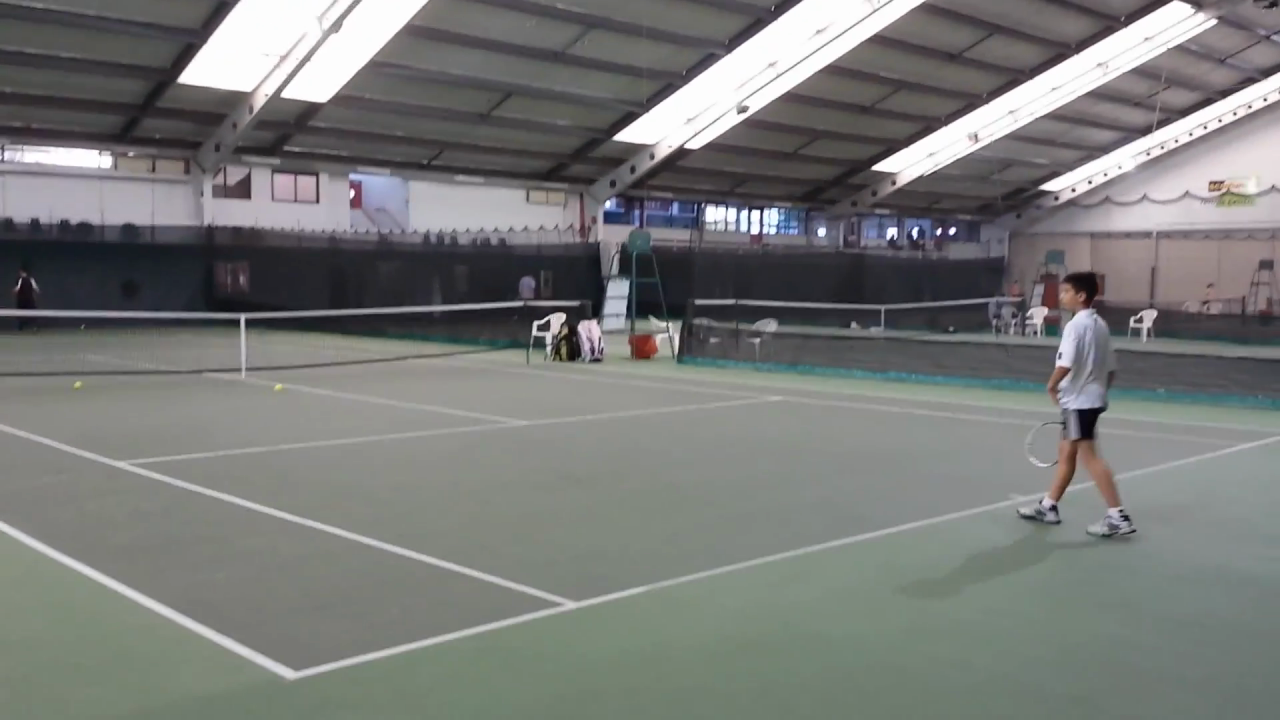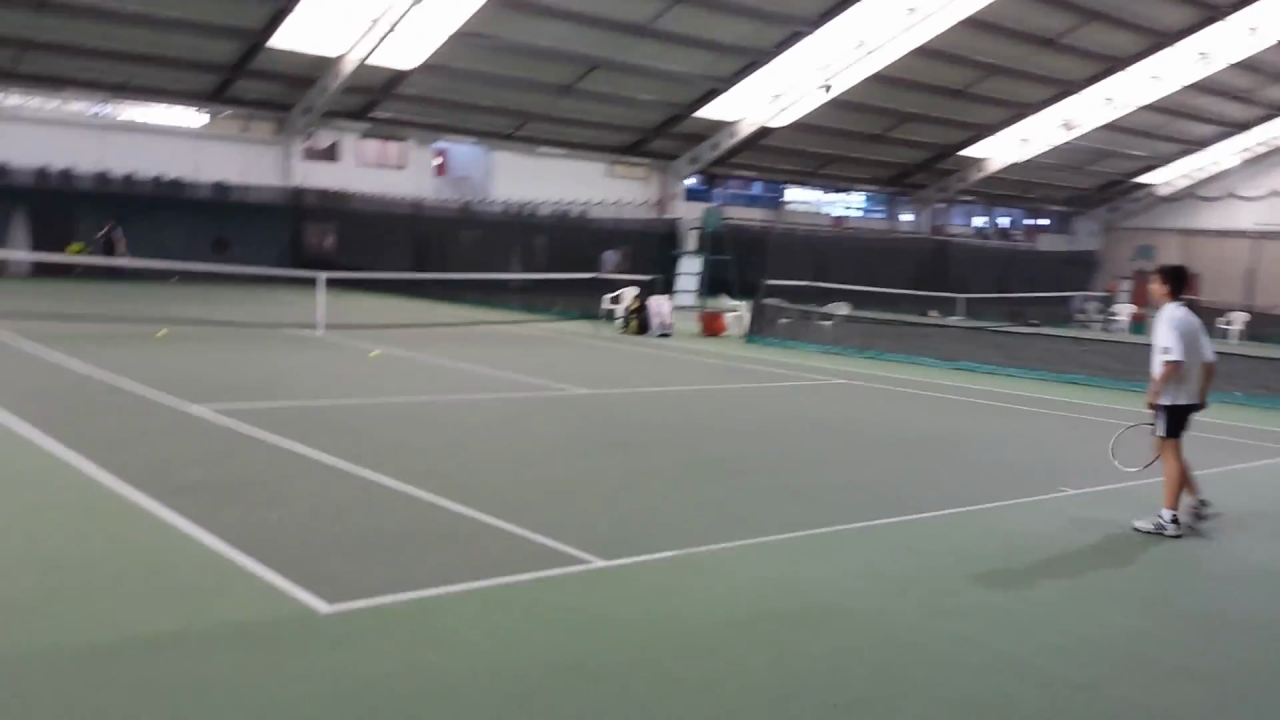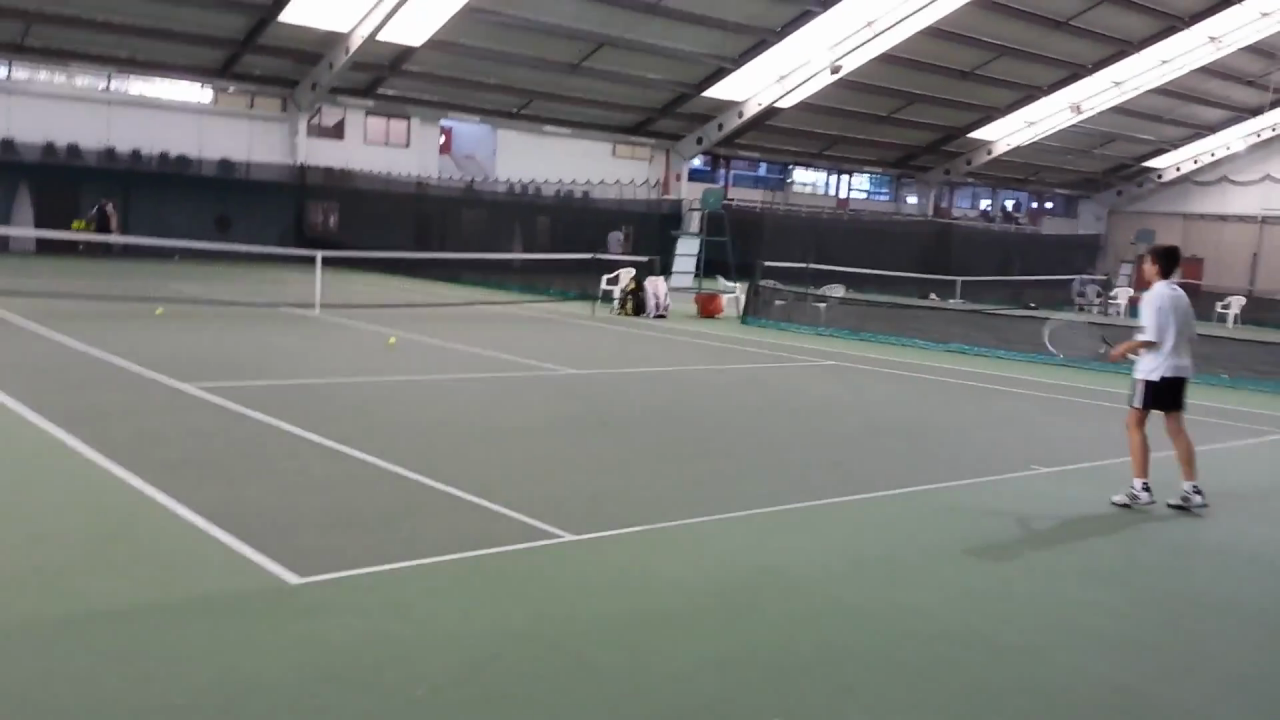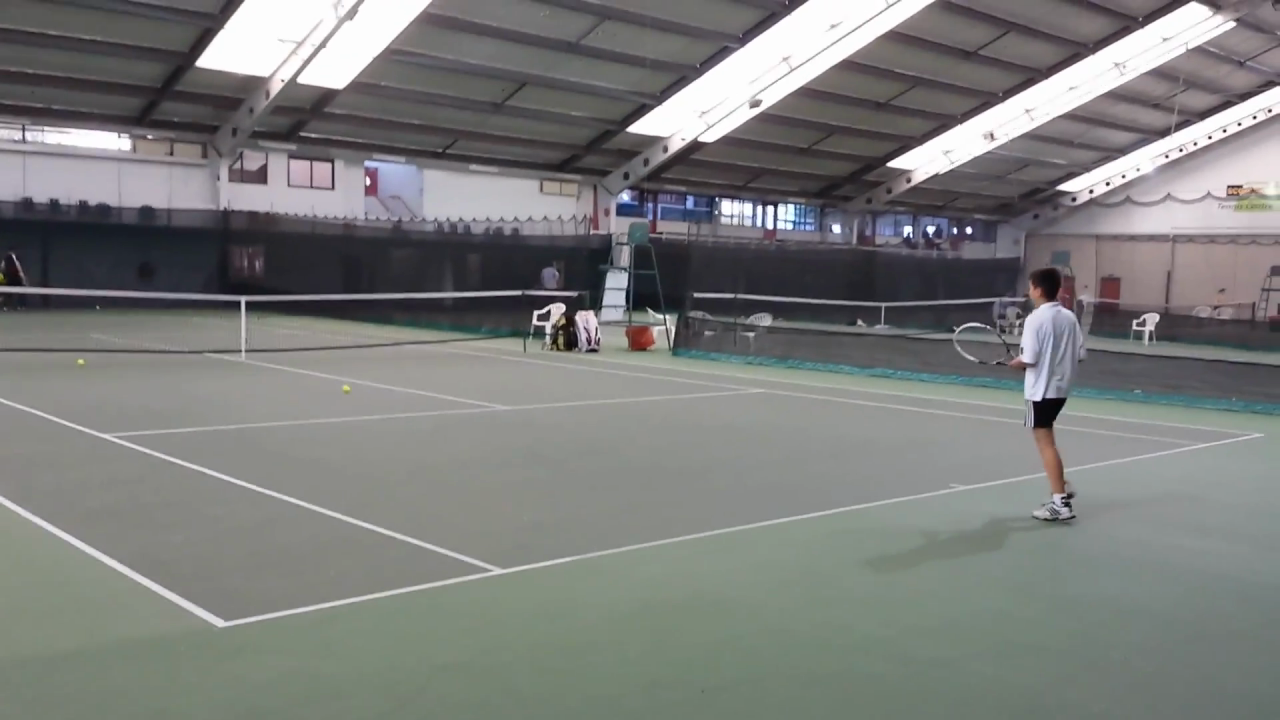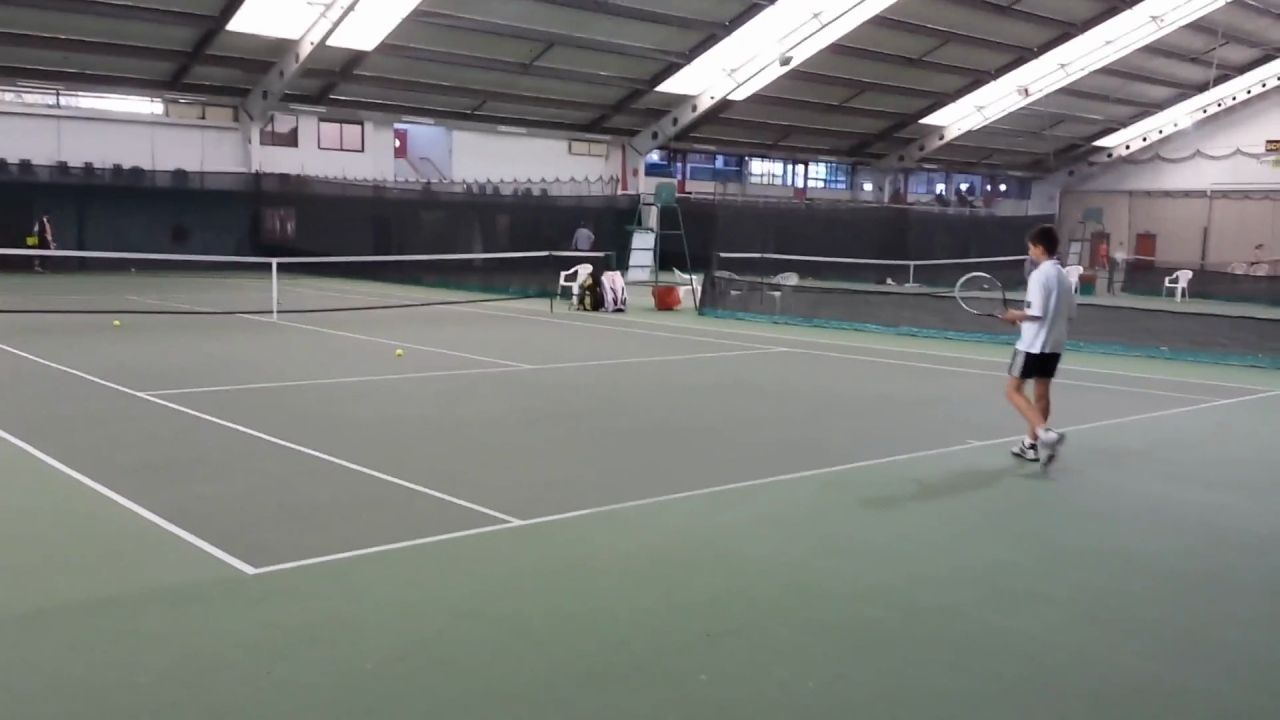
dt=0.4s
person 1, frame 1
left shoulder: (1076, 325)
right shoulder: (1100, 325)
left elbow: (1064, 365)
right elbow: (1110, 369)
left wrist: (1051, 386)
left hip: (1079, 401)
right hip: (1092, 398)
left knee: (1089, 458)
right knee: (1067, 454)
left ankle: (1119, 517)
right ankle: (1048, 506)
person 1, frame 2
left shoulder: (1168, 317)
right shoulder: (1191, 317)
left elbow: (1173, 361)
right elbow: (1209, 360)
left wrist: (1153, 391)
right wrist: (1202, 394)
left hip: (1170, 397)
right hip: (1188, 397)
left knee: (1170, 453)
right knee: (1169, 451)
left ankle: (1168, 519)
right ankle: (1198, 501)
person 1, frame 3
left shoulder: (1153, 296)
right shoulder: (1181, 296)
left elbow: (1149, 338)
right elbow: (1188, 336)
left wrist: (1124, 348)
left hip: (1154, 371)
right hip: (1178, 371)
left knee: (1134, 424)
right knee: (1176, 429)
left ankle: (1140, 488)
right ankle: (1192, 490)
person 1, frame 4
left shoulder: (1035, 319)
right shoulder: (1070, 317)
left elbow: (1028, 359)
right elbow: (1079, 354)
left wrist: (1017, 363)
left hip: (1041, 389)
right hip: (1061, 388)
left knee: (1046, 444)
right knee: (1044, 439)
left ankle: (1061, 503)
right ankle: (1063, 488)
person 1, frame 5
left shoulder: (1040, 275)
right shoulder: (1063, 275)
left elbow: (1036, 312)
right elbow: (1068, 312)
left wrist: (1016, 315)
left hip: (1033, 344)
right hip: (1055, 343)
left knee: (1013, 390)
right knee: (1041, 392)
left ankle: (1046, 433)
right ankle: (1031, 444)
